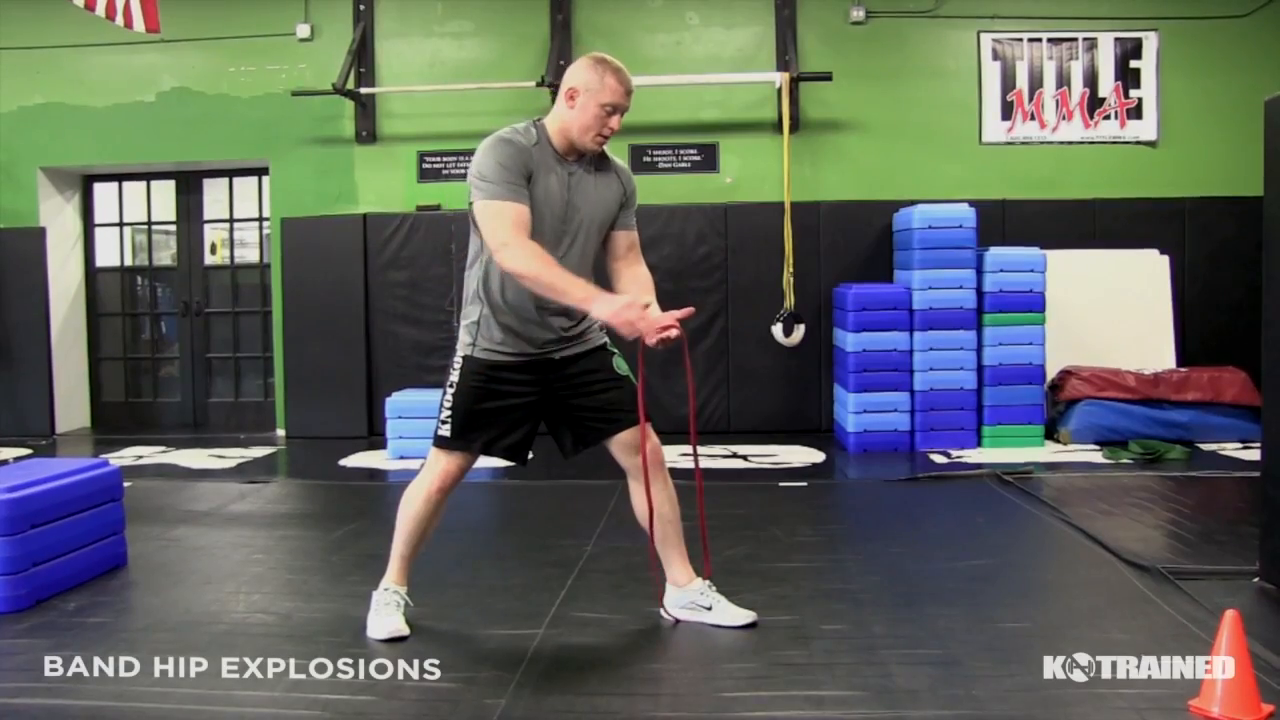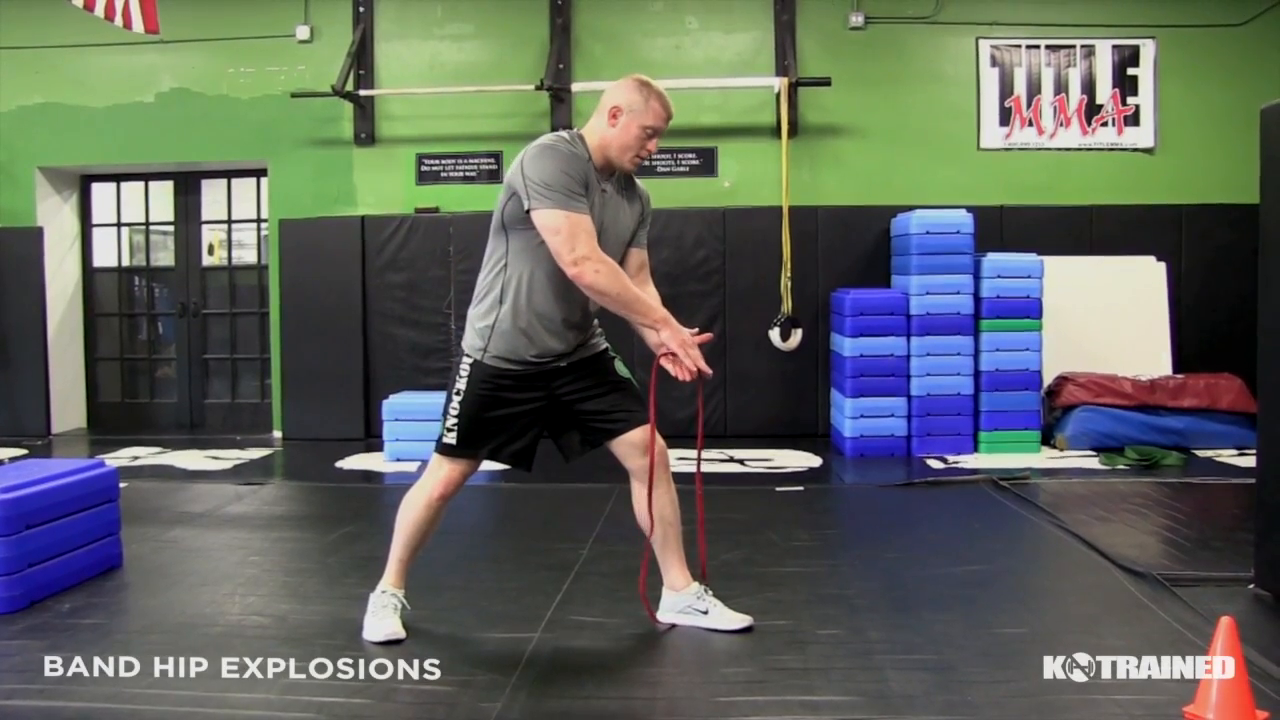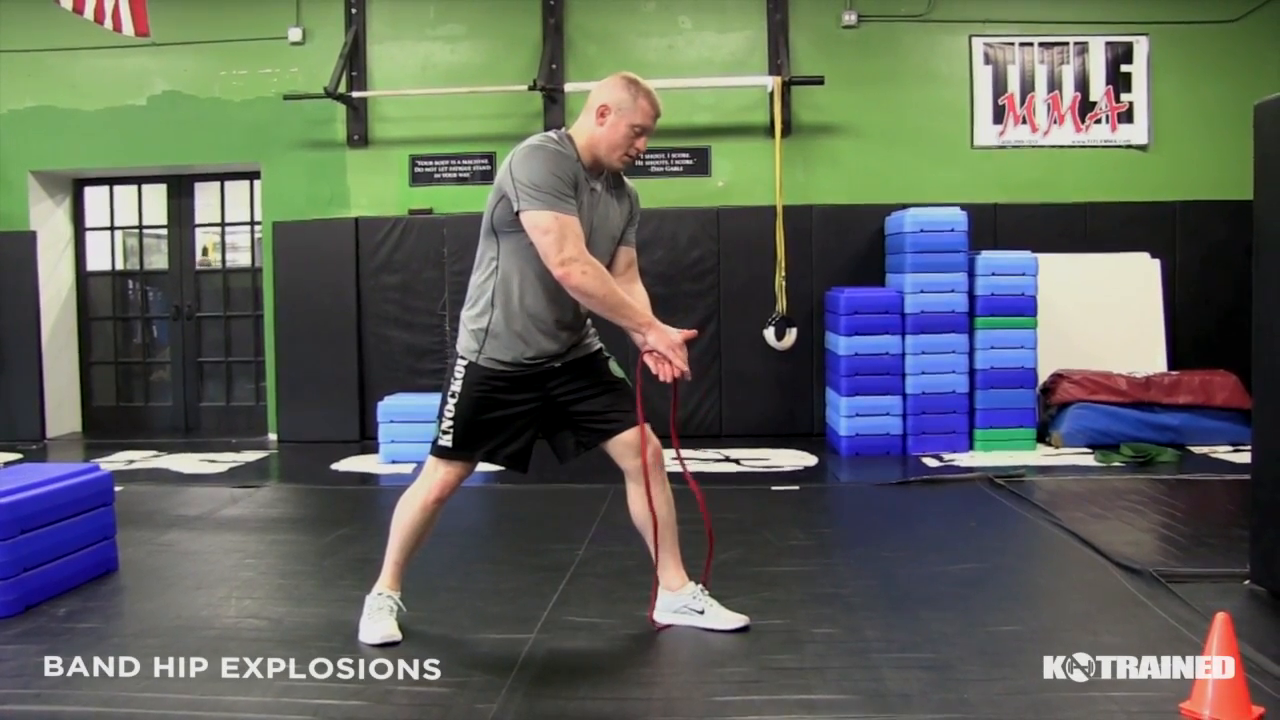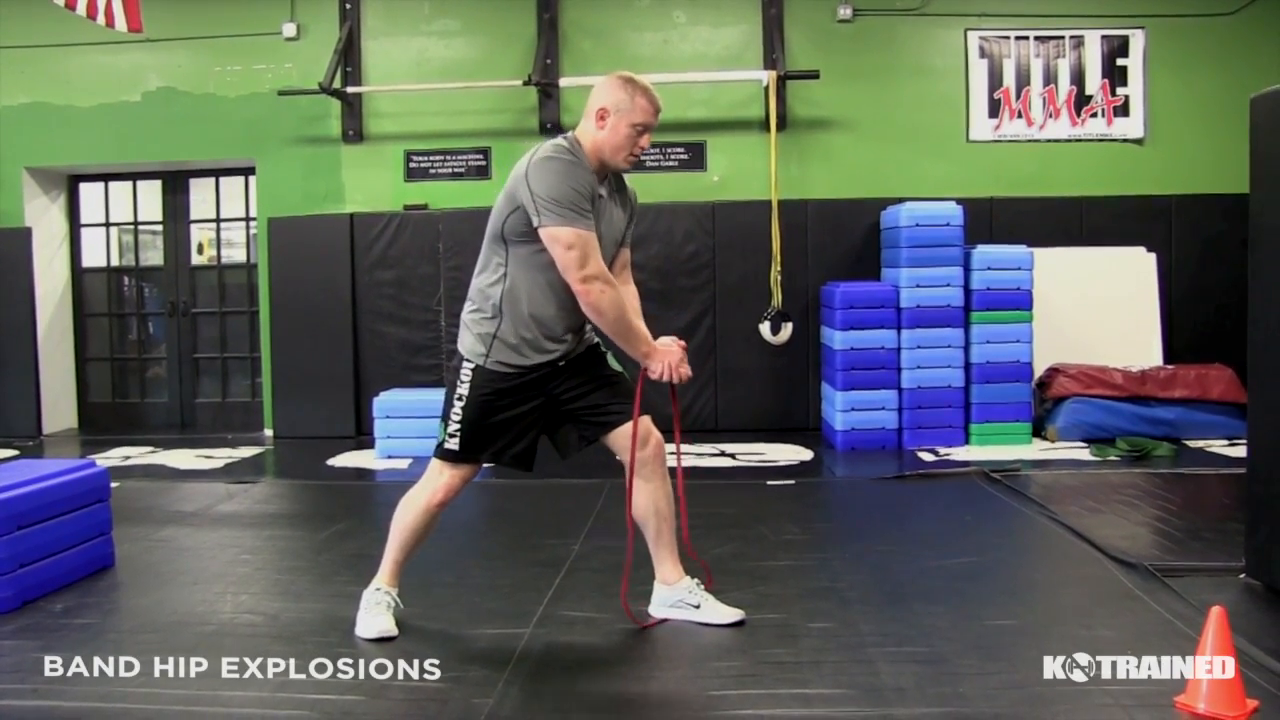
dt=1s
person 1, frame 1
left shoulder: (616, 179)
right shoulder: (505, 152)
left elbow: (627, 261)
right elbow: (510, 250)
left wrist: (648, 315)
right wrist: (599, 302)
left hip: (578, 349)
right hip: (497, 349)
left knee: (646, 453)
right knee: (442, 472)
left ankle: (684, 590)
right ankle: (391, 590)
person 1, frame 2
left shoulder: (634, 196)
right shoulder: (550, 160)
left elbow: (636, 281)
right elbow: (581, 265)
left wrist: (659, 341)
right wrist: (666, 324)
left hip: (578, 352)
right hip: (503, 354)
left knee: (650, 454)
right knee: (445, 478)
left ankle: (680, 594)
right ankle: (388, 594)
person 1, frame 3
left shoulder: (622, 195)
right shoulder: (540, 160)
left elbow: (624, 280)
right elbow: (569, 267)
left wrist: (647, 341)
right wrist: (650, 328)
left hip: (572, 353)
right hip: (497, 356)
left knee: (643, 451)
right knee: (441, 480)
left ankle: (676, 594)
right ankle: (384, 596)
person 1, frame 4
left shoulder: (620, 193)
right shoulder: (553, 169)
left elbow: (619, 281)
right elbow: (588, 283)
left wrist: (648, 344)
right wrist: (648, 352)
left hip: (570, 351)
right hip: (500, 355)
left knee: (646, 445)
right knee: (445, 482)
left ankle: (672, 588)
right ankle: (382, 591)
